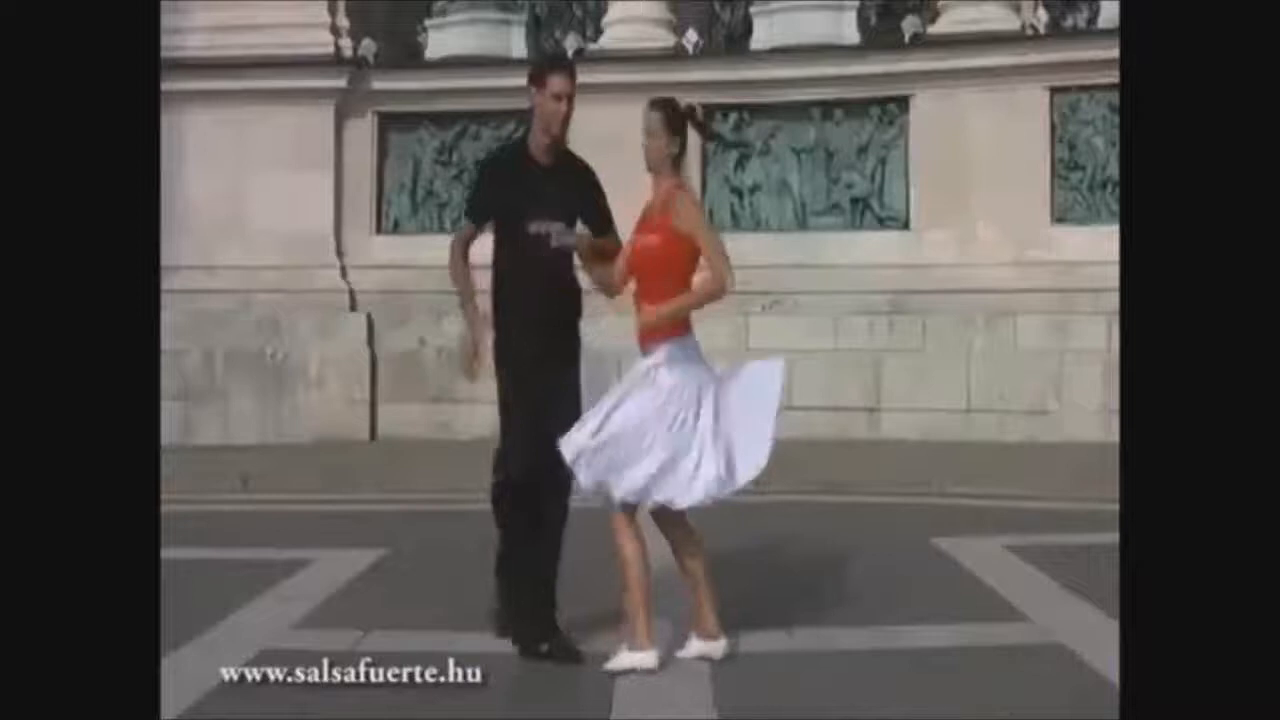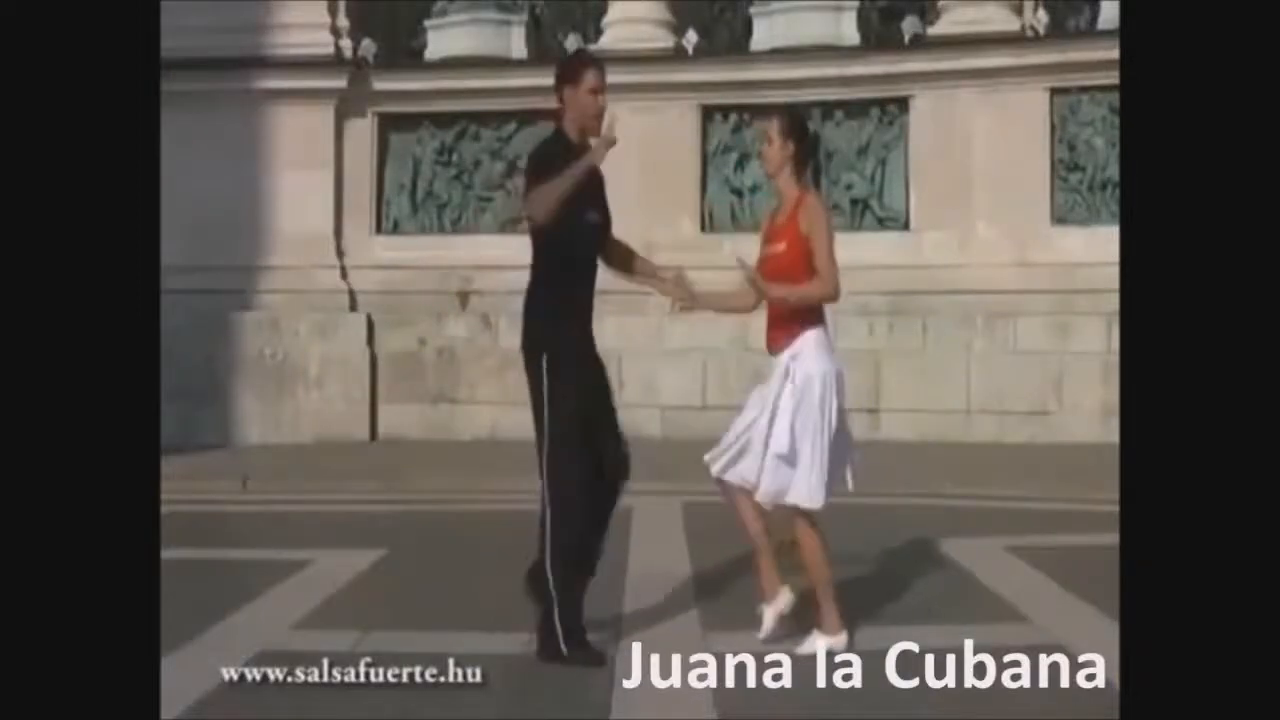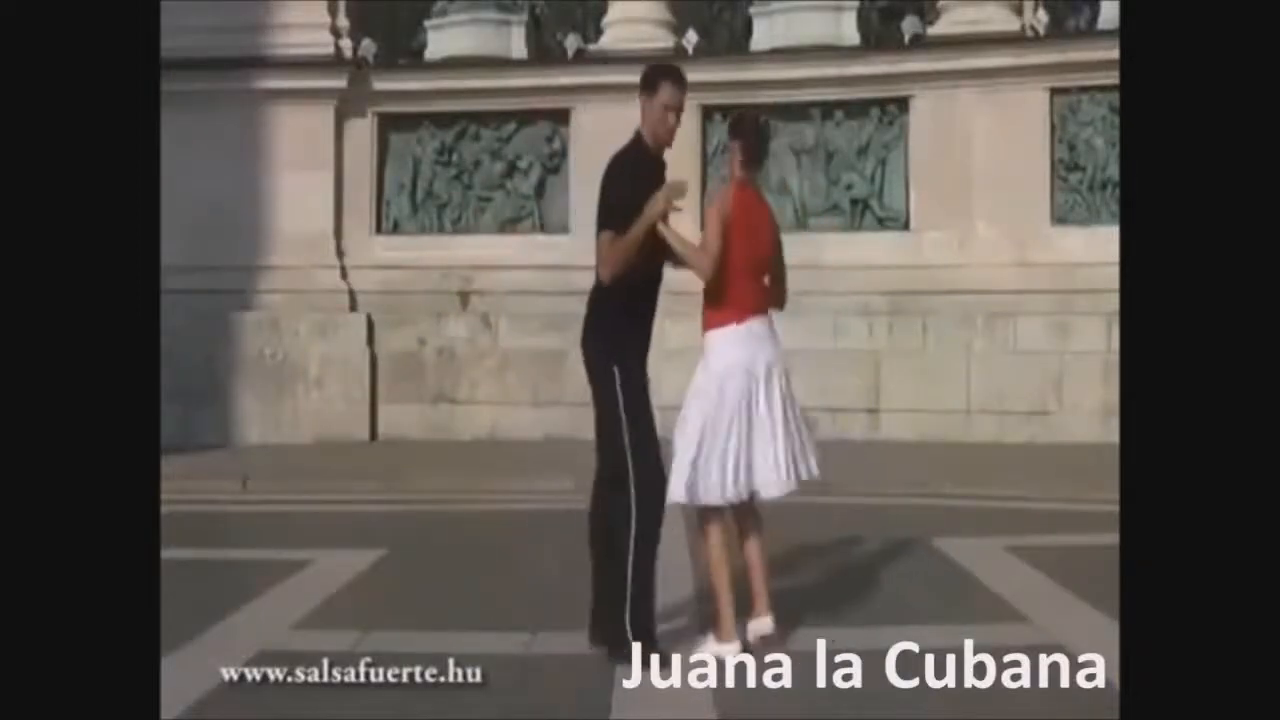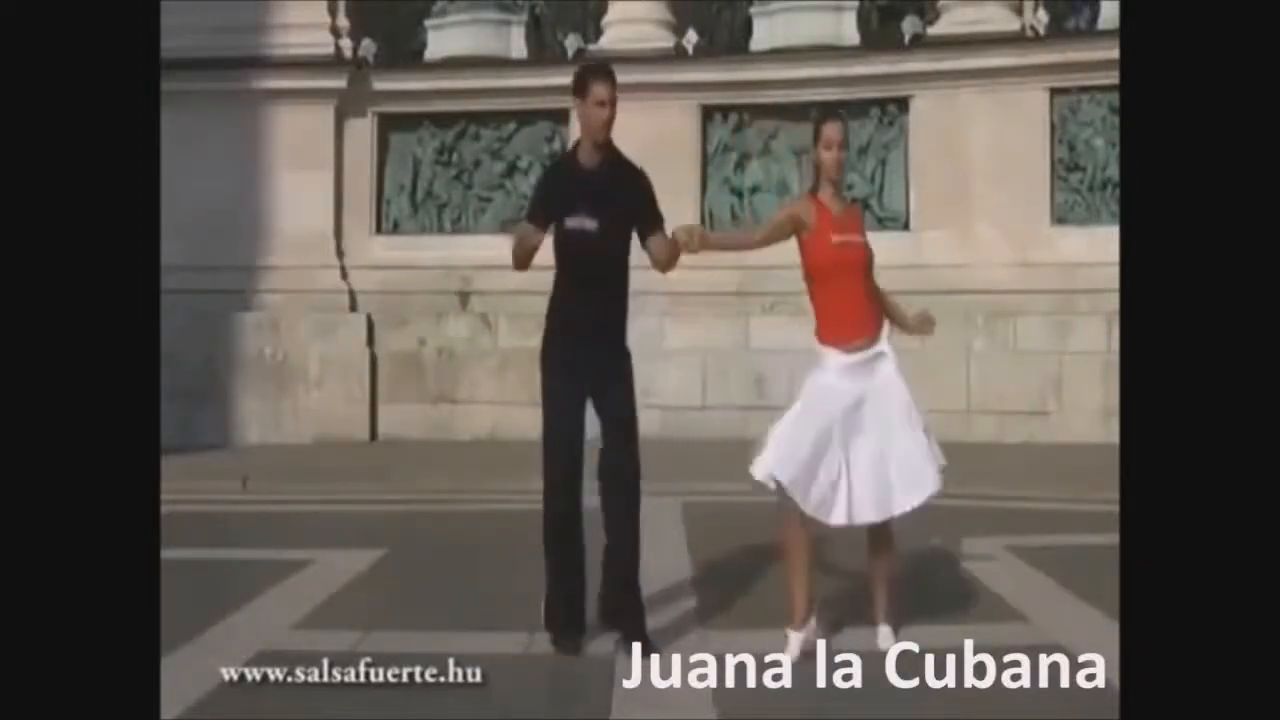
dt=1s
person 1, frame 1
left shoulder: (579, 176)
right shoulder: (500, 167)
left elbow: (610, 249)
right elbow: (459, 247)
left wrist: (587, 247)
right wrist: (472, 318)
left hip: (562, 345)
right hip: (515, 343)
left knee: (556, 478)
right knee: (517, 472)
left ankle: (538, 619)
right ankle: (526, 619)
person 1, frame 2
left shoulder: (592, 169)
right shoulder: (549, 159)
right elbow: (537, 214)
left wrist: (657, 275)
right wrist: (587, 162)
left hip: (578, 338)
right hip: (549, 341)
left knee: (609, 465)
right knee: (564, 478)
left ankle: (552, 580)
right ankle: (560, 632)
person 1, frame 3
left shoulder: (653, 169)
right shoulder: (625, 170)
right elbow: (608, 267)
right wrist: (650, 214)
left hip: (625, 342)
right hip: (612, 343)
left knee: (619, 477)
right knee: (642, 478)
left ankle: (610, 617)
right ankle: (628, 630)
person 1, frame 4
left shoulder: (630, 180)
right shoulder: (555, 178)
left elbow: (660, 254)
right elbow: (525, 252)
left wrist: (681, 246)
right wrist: (520, 248)
left hip: (612, 345)
right hip: (563, 345)
left knee: (621, 473)
right knee: (561, 476)
left ankle: (623, 605)
right ankle: (564, 613)
person 2, frame 1
left shoulder: (682, 203)
right shoulder: (652, 208)
left elbow: (721, 278)
right elbow: (616, 280)
left wrist: (667, 309)
left hip: (672, 365)
right hip: (659, 366)
left knee: (626, 500)
right knee: (662, 504)
left ankle: (641, 641)
right ankle: (708, 628)
person 2, frame 2
left shoulder: (810, 207)
right shoulder: (773, 219)
left elbow: (830, 285)
right elbow: (751, 297)
left wrist: (775, 292)
right wrist: (696, 299)
left hip: (808, 360)
right hip: (786, 365)
left knee: (796, 502)
right knee: (737, 476)
left ankle: (831, 624)
right ankle: (773, 589)
person 2, frame 3
left shoulder: (725, 196)
right shoulder: (766, 212)
left elbow: (708, 267)
left wrist: (665, 228)
left hip: (728, 351)
right hip: (762, 347)
left knee: (711, 498)
right knee: (742, 494)
left ankle: (726, 632)
right ankle: (762, 611)
person 2, frame 4
left shoulder: (856, 215)
right shoulder: (803, 212)
right elbow: (757, 237)
left wrist: (906, 321)
right wrist: (704, 239)
left hip: (878, 366)
right hip: (834, 369)
left knee: (883, 503)
right knee: (791, 489)
left ankle: (882, 619)
right ankle: (800, 618)
